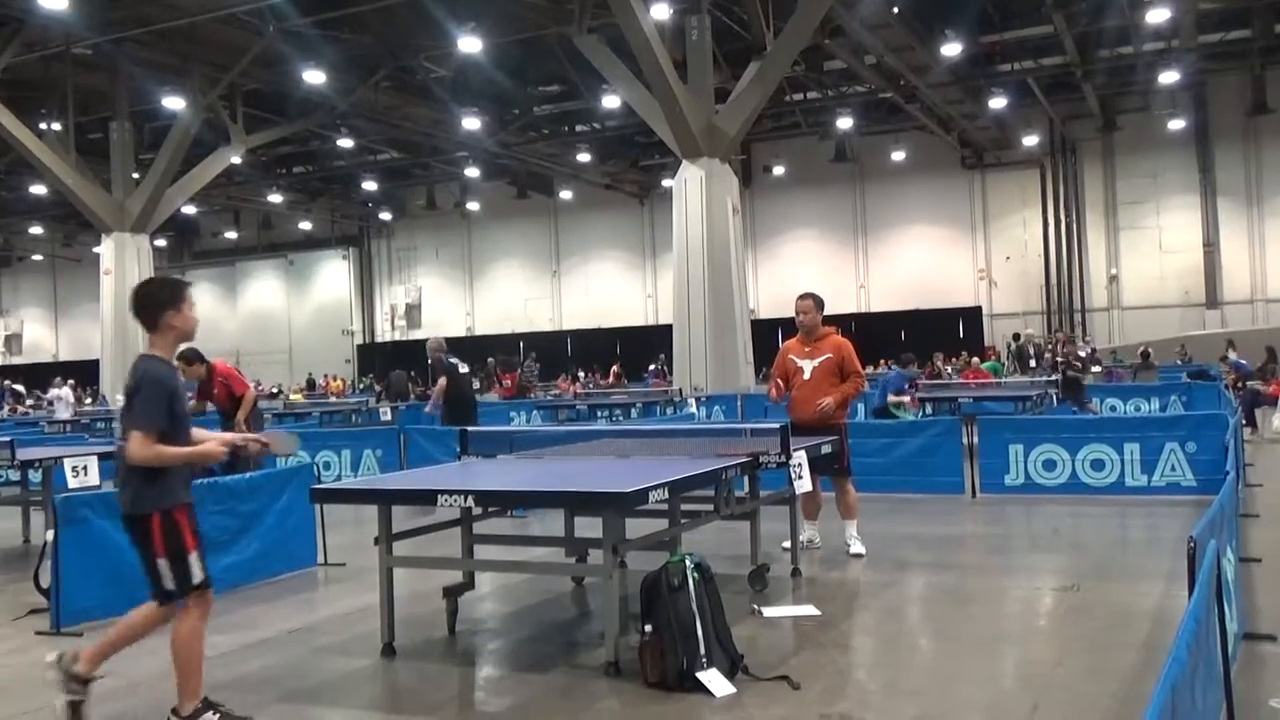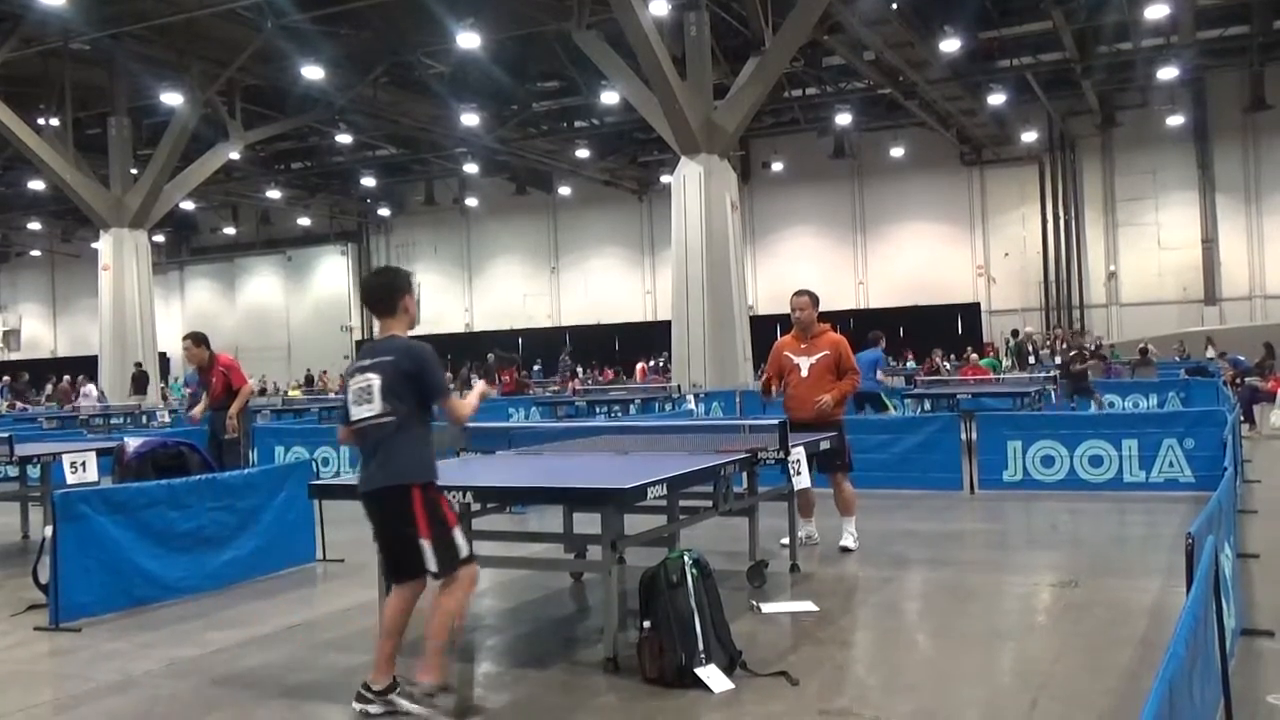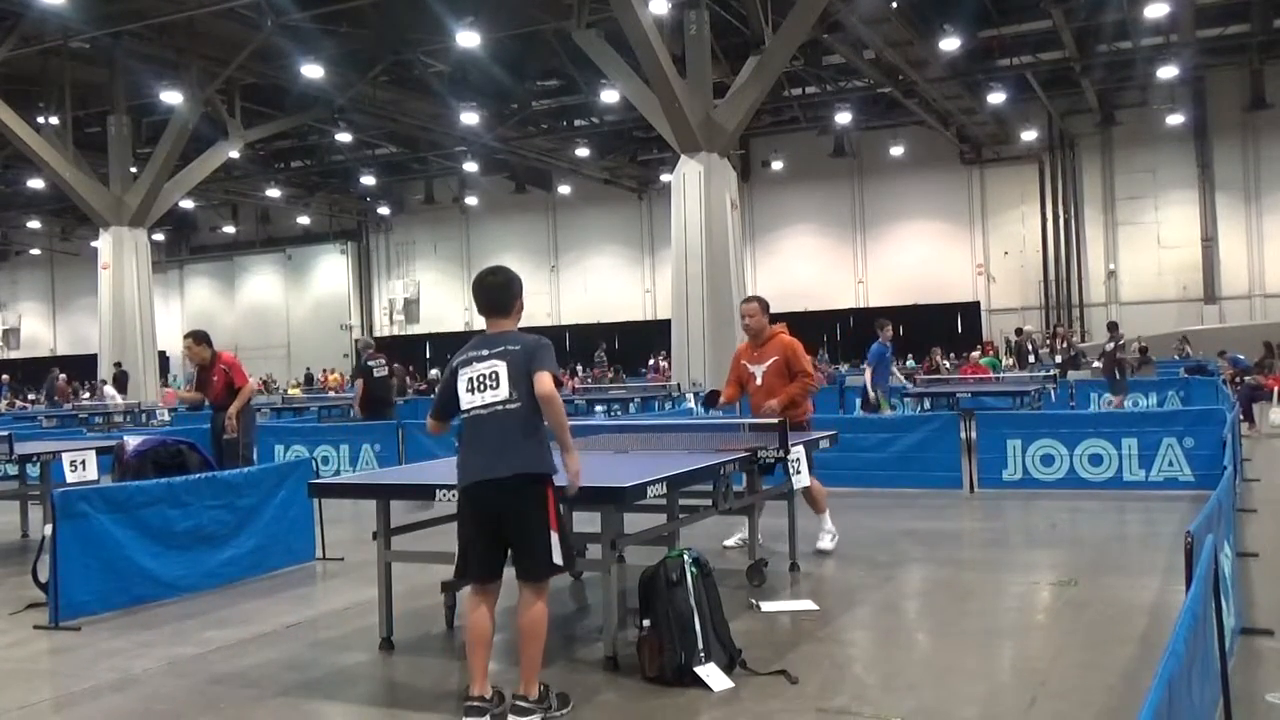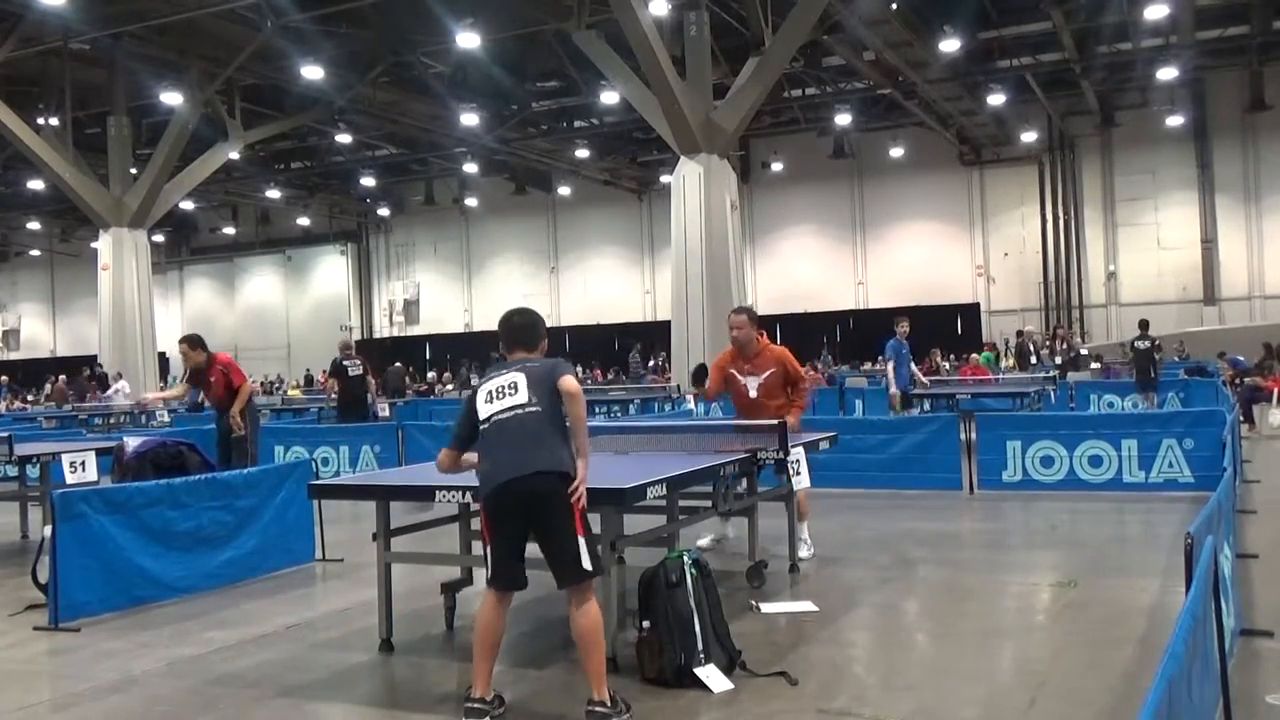
dt=0.7s
person 1, frame 1
left shoulder: (158, 371)
right shoulder: (155, 377)
right elbow: (138, 451)
left wrist: (228, 438)
right wrist: (201, 454)
left hip: (160, 504)
right hip: (159, 508)
left knee: (169, 604)
right knee: (195, 602)
left ankle: (80, 664)
person 1, frame 2
left shoulder: (360, 362)
right shoulder: (414, 353)
left elbow: (345, 433)
right elbow: (458, 414)
right wrist: (476, 392)
left hip: (374, 486)
right hip: (409, 483)
left knee: (406, 583)
right knee: (460, 574)
right ankle: (427, 680)
person 1, frame 3
left shoulder: (461, 359)
right shoulder: (534, 346)
left elbow: (434, 425)
right elbow: (544, 391)
right wrist: (568, 449)
left hip: (474, 483)
right hip: (526, 478)
left knee: (482, 589)
right knee: (535, 586)
person 1, frame 4
left shoulder: (484, 386)
right shoulder: (551, 367)
left elbow: (447, 462)
right elbow: (571, 391)
left wrist: (474, 460)
right wrist: (582, 457)
left hip: (496, 488)
right hip: (547, 478)
left knee: (498, 590)
right knee: (580, 588)
person 2, frame 1
left shoulder: (839, 345)
right shoulder: (788, 348)
left elbow: (857, 379)
right elbow: (777, 379)
left wrist: (836, 398)
right wrist: (775, 391)
left hip: (831, 425)
right hip: (799, 425)
left knee: (841, 480)
left ankle: (852, 536)
right ankle: (810, 534)
person 2, frame 2
left shoulder: (836, 342)
right shoulder: (782, 345)
left elbow: (852, 376)
right elbow: (771, 375)
left wrist: (834, 396)
right wrist: (770, 387)
left hip: (828, 422)
right hip: (795, 423)
left knee: (839, 477)
left ankle: (849, 532)
right ankle: (807, 531)
person 2, frame 3
left shoulder: (787, 344)
right shoulder: (741, 353)
left elbow: (807, 378)
right elbow: (735, 386)
left wrist: (781, 401)
right wrist: (723, 398)
left hip: (793, 422)
left ankle: (827, 529)
right ankle: (749, 531)
person 2, frame 4
left shoulder: (778, 355)
right shoulder: (725, 360)
left elbow: (801, 383)
right elbow: (712, 391)
left wrist: (795, 412)
right wrist: (705, 389)
left ankle: (804, 539)
right ankle: (722, 532)
